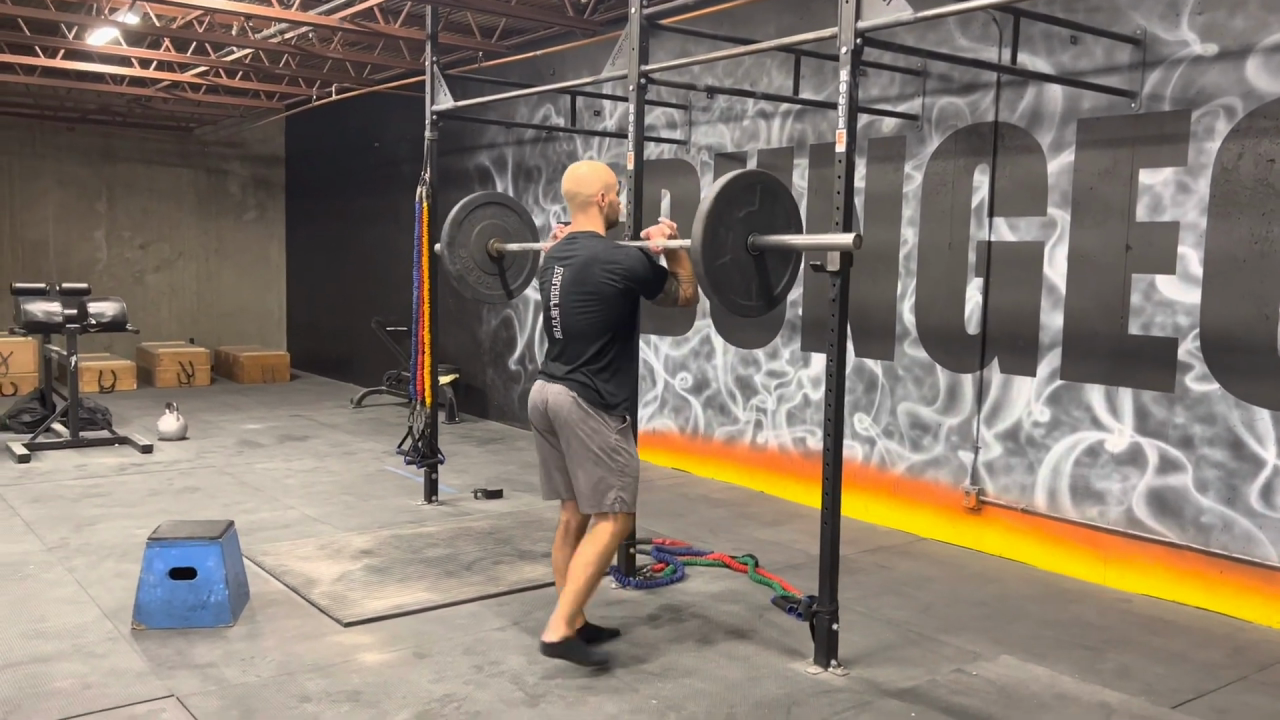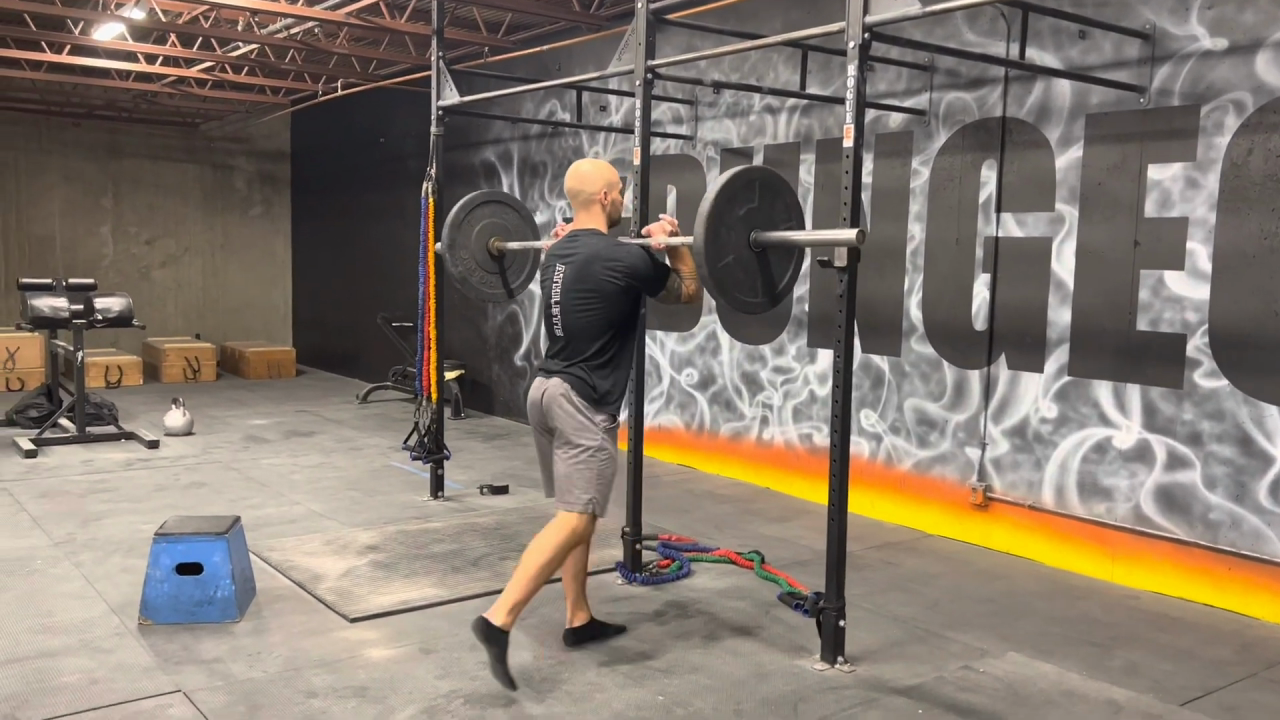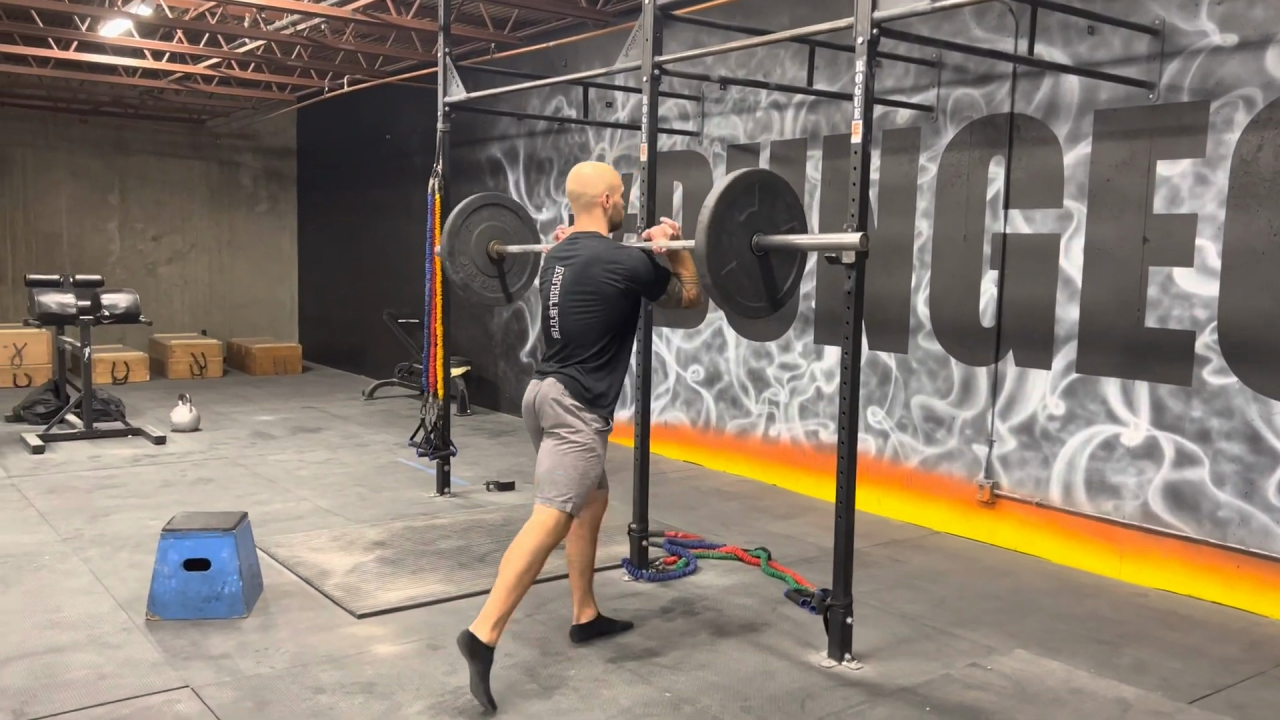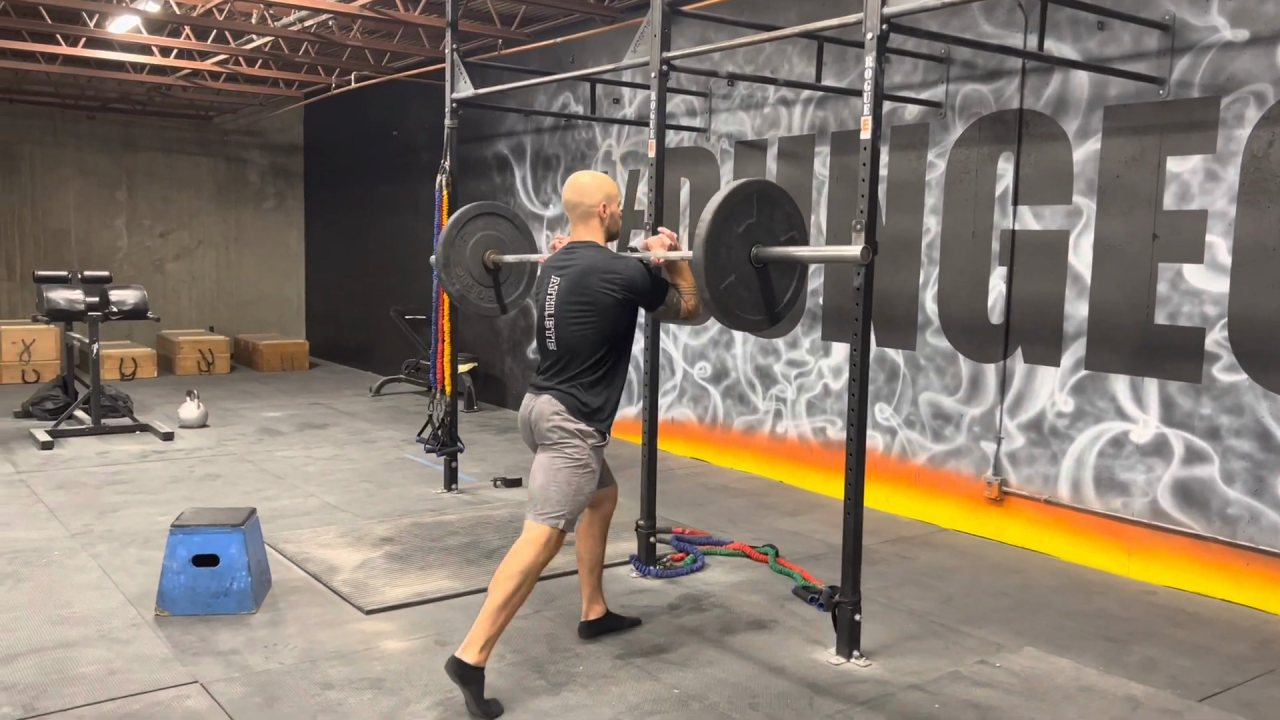
dt=0.2s
person 1, frame 1
left shoulder: (554, 256)
right shoulder: (622, 261)
right elbow: (685, 295)
right wrist: (671, 247)
left hip: (544, 392)
right hip: (588, 403)
left knee: (575, 514)
right knee: (613, 519)
left ankle: (575, 621)
right ankle: (561, 629)
person 1, frame 2
left shoulder: (557, 254)
right shoulder: (626, 258)
right elbow: (689, 291)
right wrist: (673, 244)
left hip: (545, 389)
right hip: (583, 402)
left knee: (584, 509)
right knee: (573, 518)
left ankle: (579, 619)
right ankle: (498, 618)
person 1, frame 3
left shoulder: (557, 256)
right shoulder: (625, 261)
right elbow: (690, 296)
right wrist: (675, 247)
left hip: (544, 392)
right hip: (576, 406)
left knee: (591, 501)
right knee: (549, 521)
left ankle: (585, 615)
right ankle: (482, 634)
person 1, frame 4
left shoulder: (554, 266)
right shoulder: (623, 271)
right elbow: (688, 308)
right wrist: (672, 258)
left hip: (542, 405)
right hip: (571, 420)
left knee: (602, 497)
right knee: (540, 537)
left ankle: (594, 612)
right ankle: (471, 656)
